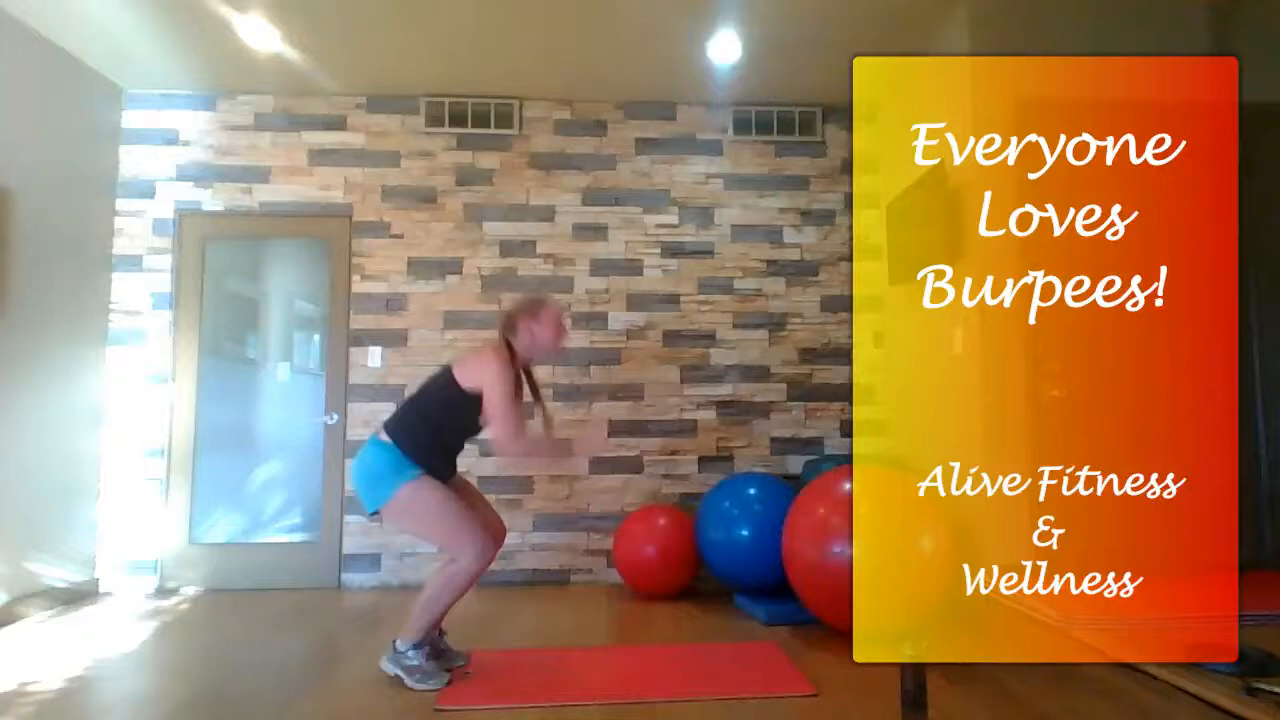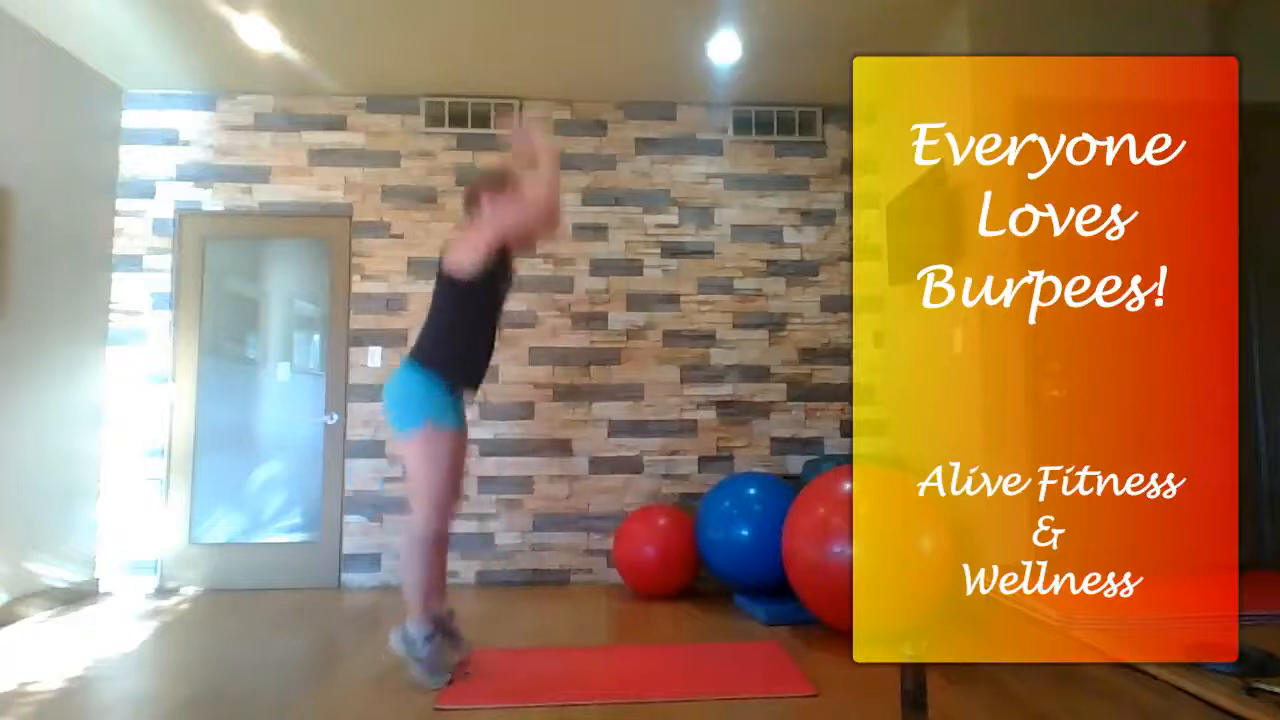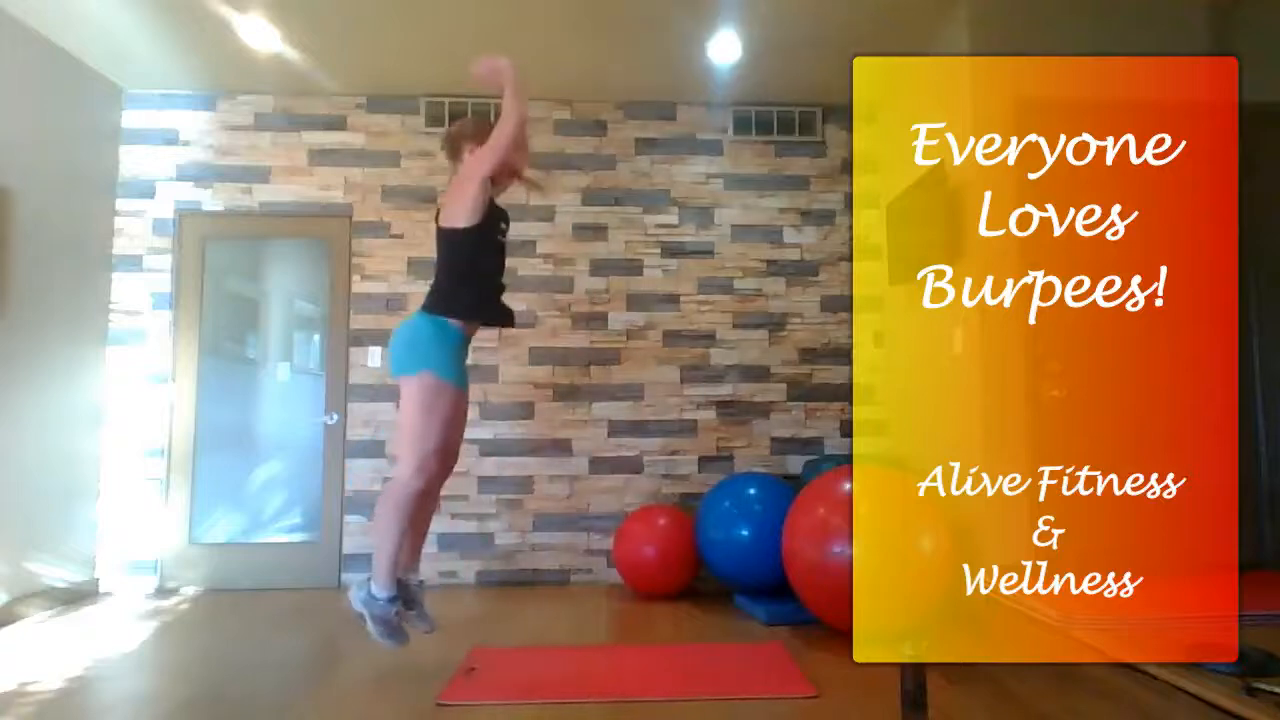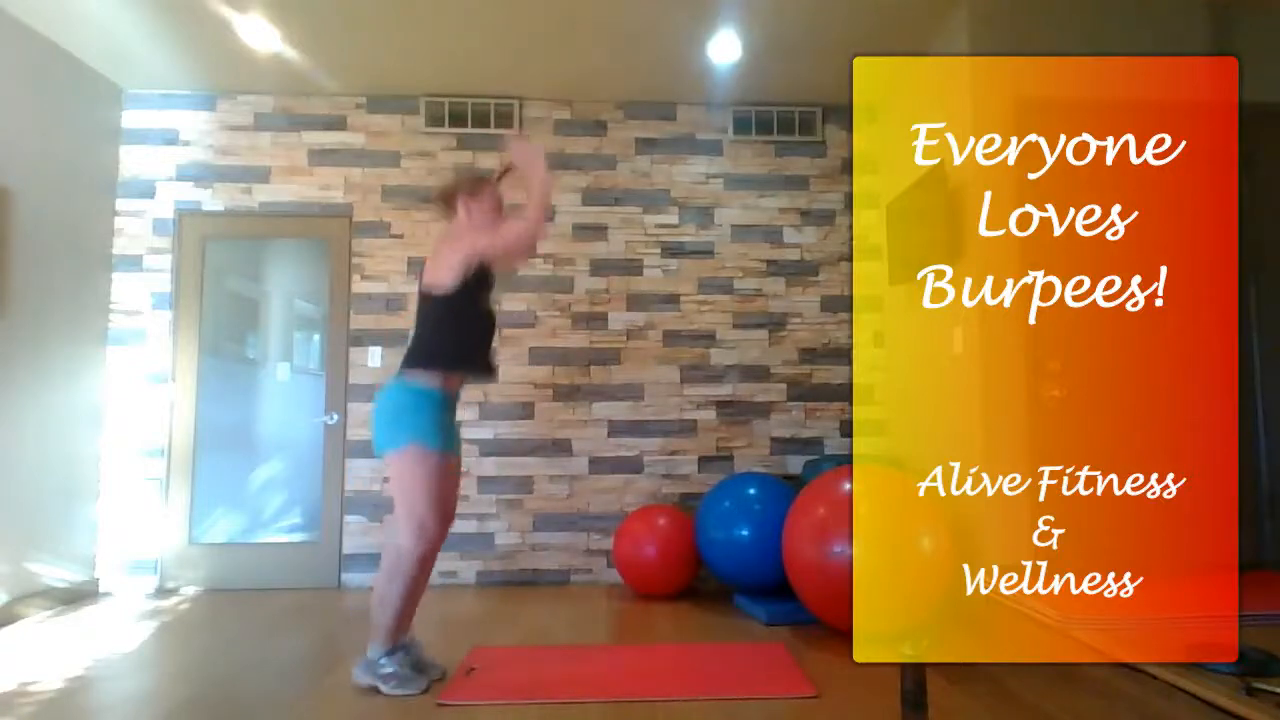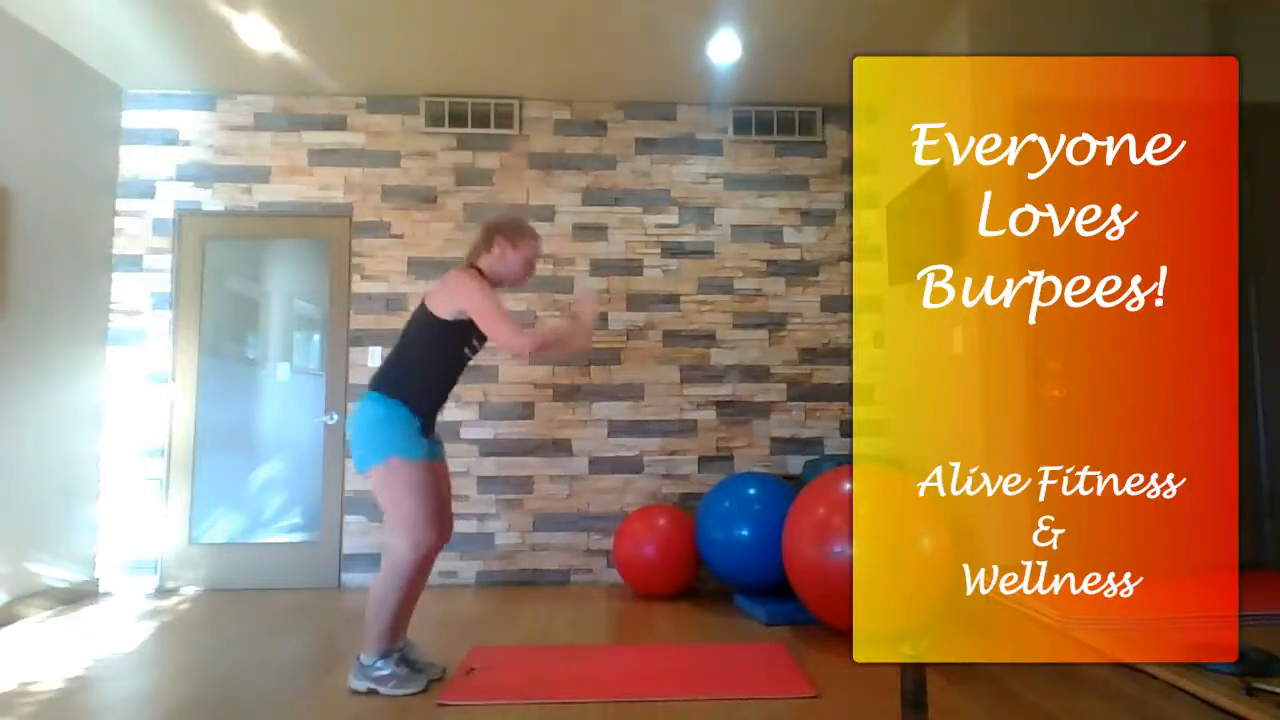
dt=0.2s
person 1, frame 1
left shoulder: (514, 369)
right shoulder: (495, 364)
left elbow: (511, 437)
right elbow: (507, 442)
left wrist: (565, 444)
right wrist: (575, 447)
left hip: (425, 465)
right hip: (388, 464)
left knee: (490, 534)
right knee: (475, 551)
left ankle: (428, 636)
right ankle: (406, 651)
person 1, frame 2
left shoulder: (492, 250)
right shoulder: (473, 240)
left elbow: (546, 219)
right elbow: (539, 201)
left wrist: (531, 164)
right wrist: (543, 153)
left hip: (441, 389)
right hip: (422, 388)
left knee: (440, 510)
right knee: (430, 513)
left ankle: (433, 616)
right ankle: (417, 632)
person 1, frame 3
left shoulder: (478, 194)
right shoulder: (469, 188)
left elbow: (518, 157)
right elbow: (512, 129)
left wrist: (499, 83)
right wrist: (505, 77)
left hip: (446, 342)
right hip: (432, 339)
left knee: (436, 470)
right knee: (417, 467)
left ankle: (402, 579)
right ankle: (378, 587)
person 1, frame 4
left shoulder: (470, 255)
right shoulder: (460, 246)
left elbow: (519, 250)
right elbow: (531, 226)
left wrist: (517, 172)
right wrist: (537, 172)
left hip: (434, 404)
right hip: (414, 403)
left knee: (432, 529)
right knee: (415, 534)
left ankle: (395, 642)
right ankle: (377, 657)
person 1, frame 5
left shoulder: (473, 291)
right shoulder: (465, 285)
left elbow: (522, 342)
right elbow: (524, 345)
left wrist: (570, 328)
right wrist: (578, 322)
left hip: (414, 422)
right hip: (387, 417)
left knee: (435, 533)
right knee: (413, 540)
left ankle: (392, 646)
right ankle: (369, 663)
